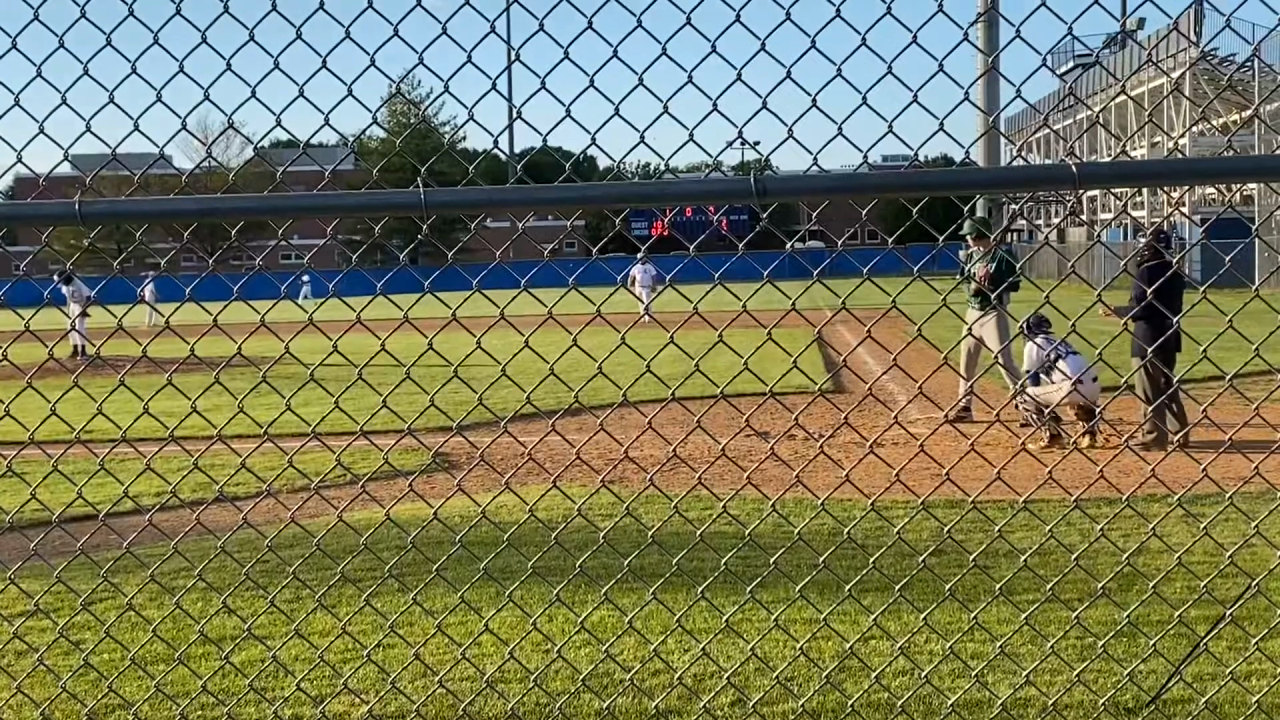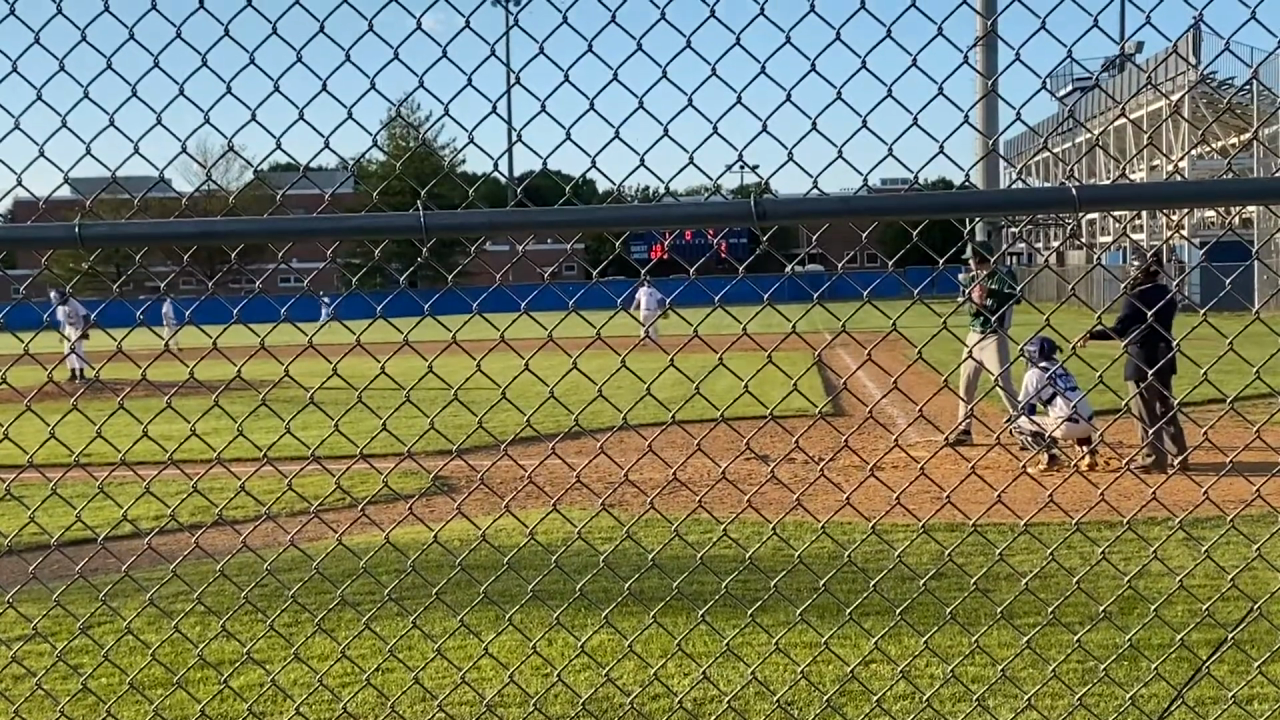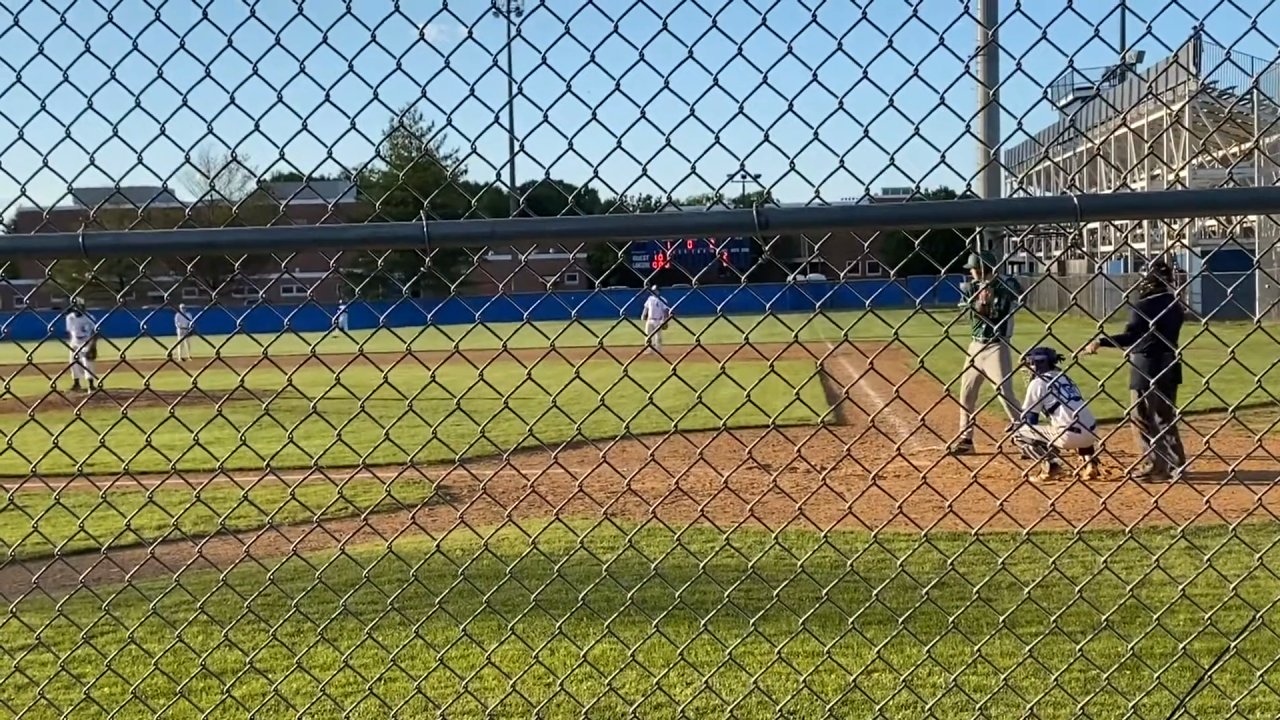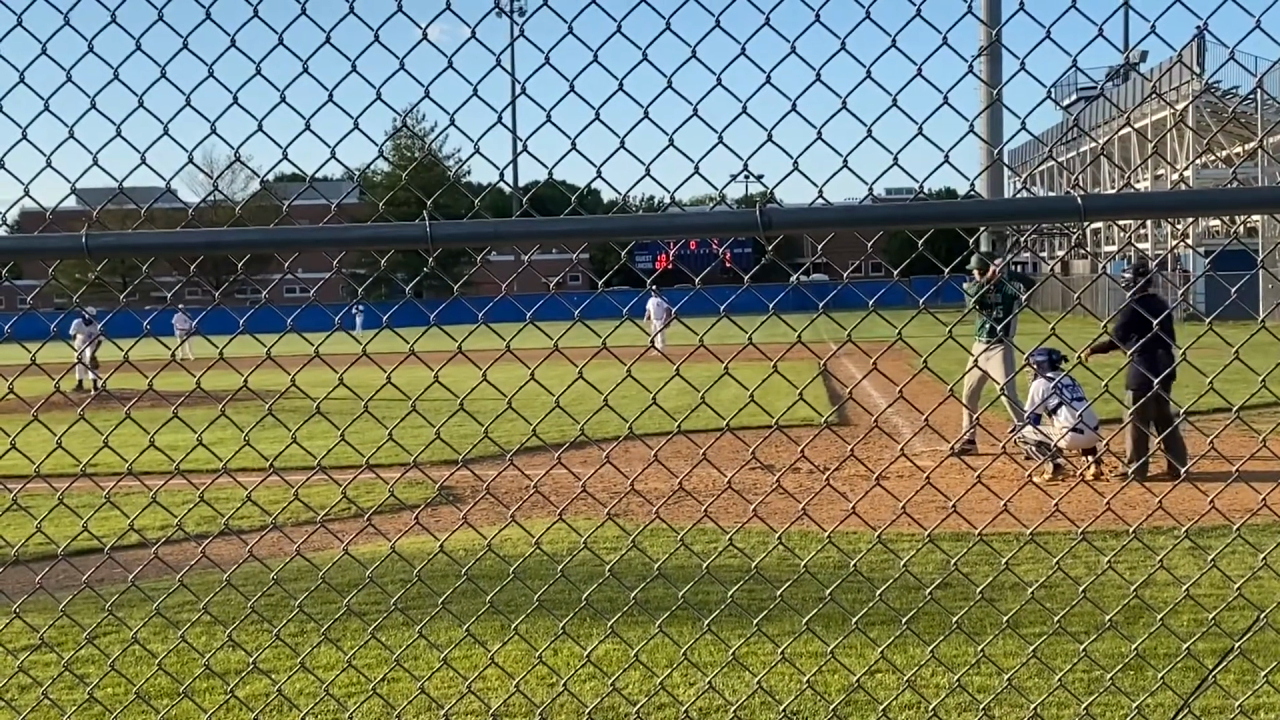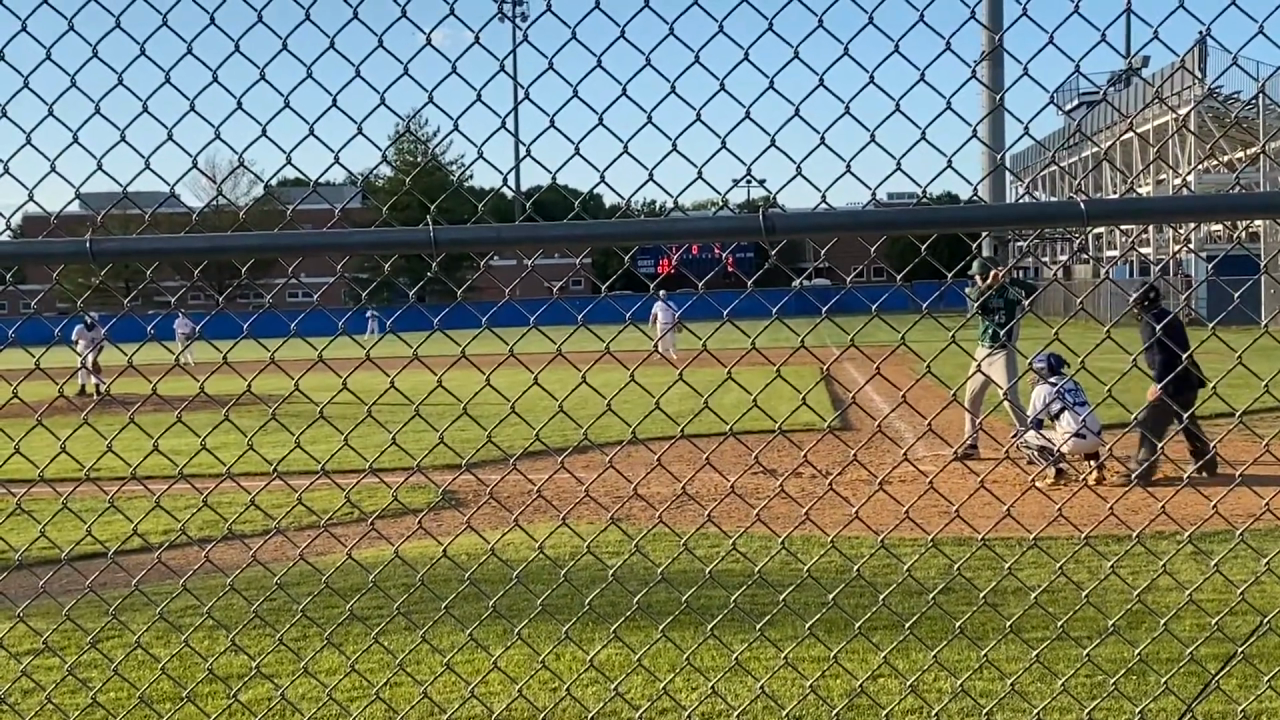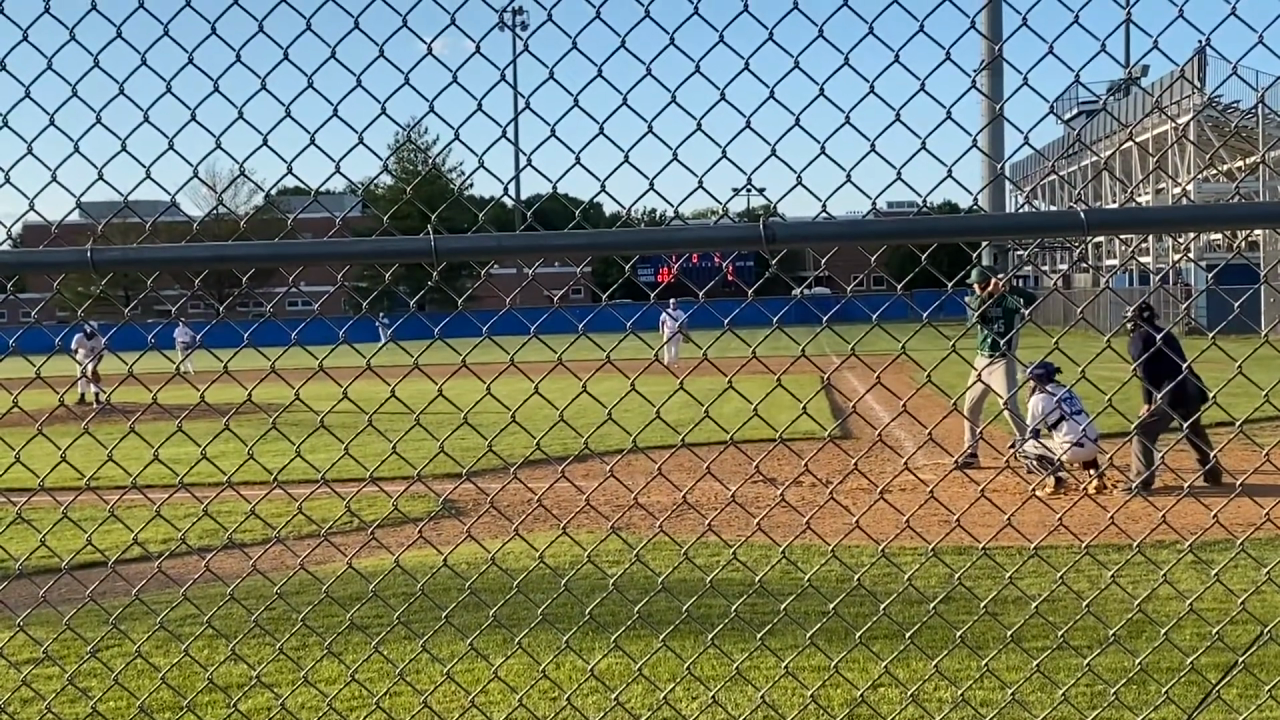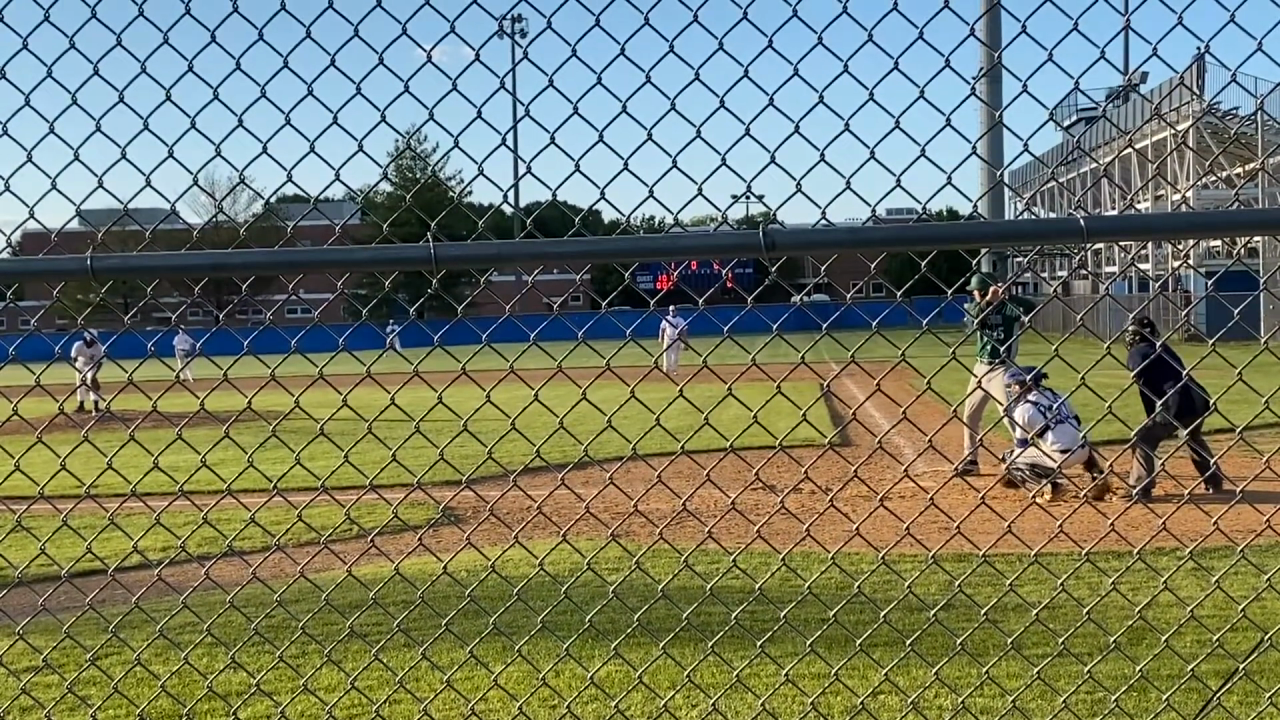
dt=0.7s
person 1, frame 1
left shoulder: (1145, 272)
right shoulder: (1175, 272)
left elbow: (1139, 310)
right elbow: (1176, 307)
left wrist: (1113, 310)
left hip: (1149, 335)
right hip: (1169, 334)
left knee: (1149, 390)
right knee: (1168, 385)
left ankle: (1154, 436)
right ankle: (1179, 432)
person 1, frame 2
left shoulder: (1135, 297)
right shoulder: (1168, 295)
left elbow: (1119, 330)
left wrist: (1090, 335)
left hip: (1142, 357)
right hip: (1164, 356)
left knee: (1145, 412)
right knee: (1166, 408)
left ankle: (1153, 460)
right ankle: (1178, 456)
person 1, frame 3
left shoulder: (1144, 306)
right shoulder: (1175, 305)
left elbow: (1130, 337)
left wrist: (1100, 341)
left hip: (1147, 366)
right hip: (1169, 366)
left knee: (1142, 419)
right knee: (1167, 417)
left ankle: (1155, 468)
right ankle: (1175, 465)
person 1, frame 4
left shoulder: (1131, 307)
right shoulder: (1161, 305)
left elbow: (1118, 340)
right elbow: (1170, 338)
left wrist: (1091, 350)
left hip: (1143, 366)
right hip: (1164, 365)
left knee: (1137, 418)
right knee: (1164, 416)
left ankle: (1135, 468)
right ankle: (1178, 464)
person 1, frame 5
left shoulder: (1151, 321)
right shoulder: (1169, 317)
left elbow: (1162, 355)
left wrist: (1157, 383)
left hip: (1173, 381)
right hip: (1187, 377)
left knee: (1149, 423)
right knee: (1187, 421)
left ankle: (1140, 472)
right ankle: (1207, 464)
person 1, frame 6
left shoulder: (1137, 339)
right shoulder: (1165, 334)
left elbow: (1145, 373)
right elbow: (1174, 366)
left wrist: (1148, 403)
left hip: (1171, 394)
right hip: (1192, 390)
left knee: (1143, 433)
right knee: (1195, 431)
left ankle: (1140, 483)
right ankle: (1213, 474)
person 1, frame 7
left shoulder: (1136, 355)
right shoulder: (1163, 349)
left elbow: (1146, 387)
left wrist: (1152, 418)
left hip: (1177, 403)
right hip: (1198, 400)
left knee: (1144, 440)
right knee: (1194, 438)
left ankle: (1140, 490)
right ankle: (1214, 481)
person 2, frame 1
left shoulder: (1002, 255)
right shoulder: (970, 255)
left elbow: (1014, 285)
right elbow: (966, 286)
left wrist: (992, 278)
right wrist: (975, 284)
left hip: (994, 314)
right hip: (973, 312)
left knee: (1004, 360)
right knee: (967, 360)
right ankle: (964, 406)
person 2, frame 2
left shoulder: (1004, 275)
right shoulder: (971, 279)
left elbow: (1015, 298)
right elbow: (970, 310)
left wrist: (988, 292)
right wrist: (975, 302)
left hip: (995, 337)
right hip: (974, 335)
left knee: (1003, 384)
right knee: (966, 383)
right ankle: (964, 429)
person 2, frame 3
left shoulder: (1005, 284)
right shoulder: (971, 288)
right elbow: (969, 312)
left wrist: (993, 291)
right wrist: (980, 302)
left hip: (997, 346)
right hip: (976, 345)
left knee: (1005, 393)
right knee: (967, 393)
right ankle: (965, 439)
person 2, frame 4
left shoulder: (1008, 285)
right shoulder: (976, 286)
left elbow: (1031, 285)
right elbow: (971, 296)
left wrist: (1006, 272)
right wrist: (988, 278)
left hip: (1001, 347)
right hip: (980, 346)
left knee: (1008, 393)
right knee: (969, 394)
right ankle: (968, 439)
person 2, frame 5
left shoulder: (1010, 291)
right shoulder: (980, 291)
left elbow: (1032, 291)
right elbow: (974, 301)
left wrist: (1008, 279)
right wrist: (989, 284)
left hip: (1003, 353)
right hip: (983, 351)
left knee: (1010, 398)
right knee: (971, 398)
right ankle: (971, 444)
person 2, frame 6
left shoulder: (1010, 299)
right shoulder: (978, 299)
left elbow: (1031, 300)
right elbow: (974, 312)
left wrist: (1007, 288)
right wrist: (990, 292)
left hip: (1003, 361)
right hip: (982, 360)
left knee: (1010, 407)
right knee: (971, 407)
right ankle: (971, 453)
person 2, frame 7
left shoulder: (1009, 307)
right shoulder: (977, 307)
left elbow: (1031, 309)
right elbow: (973, 319)
left wrist: (1007, 296)
right wrist: (988, 301)
left hip: (1002, 368)
right hip: (981, 367)
left knee: (1009, 414)
right knee: (970, 414)
right ankle: (970, 460)
